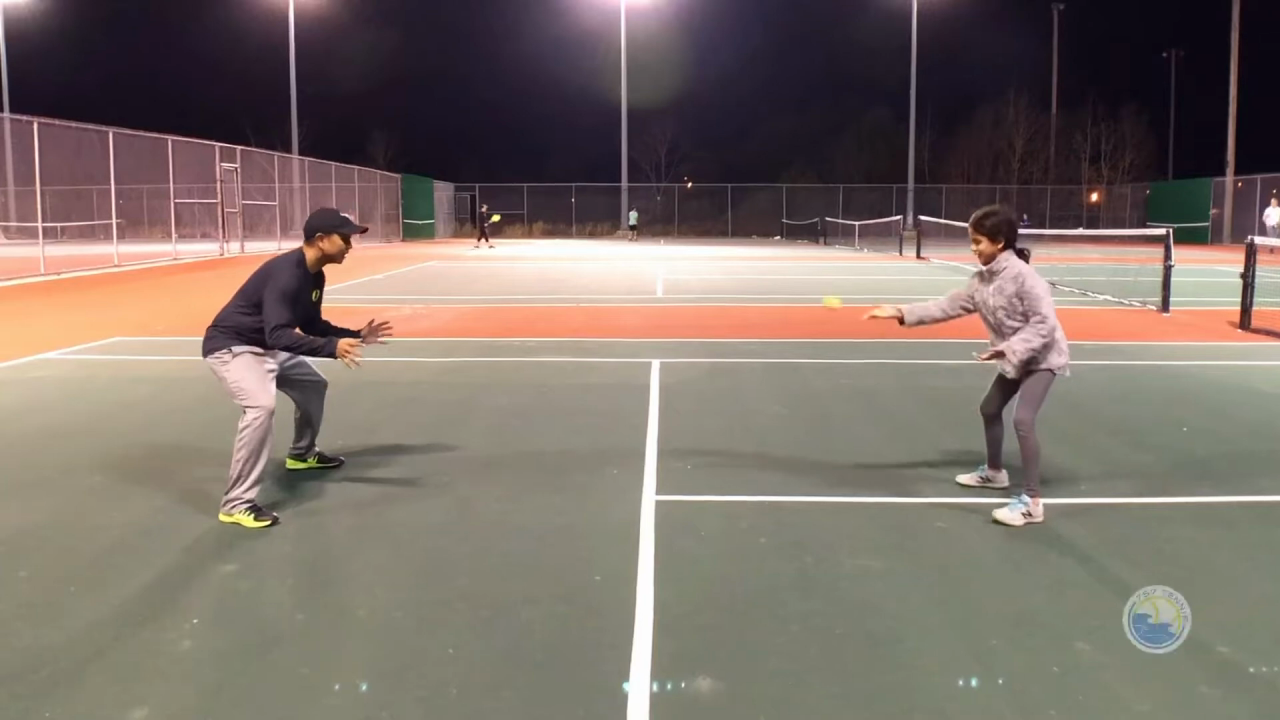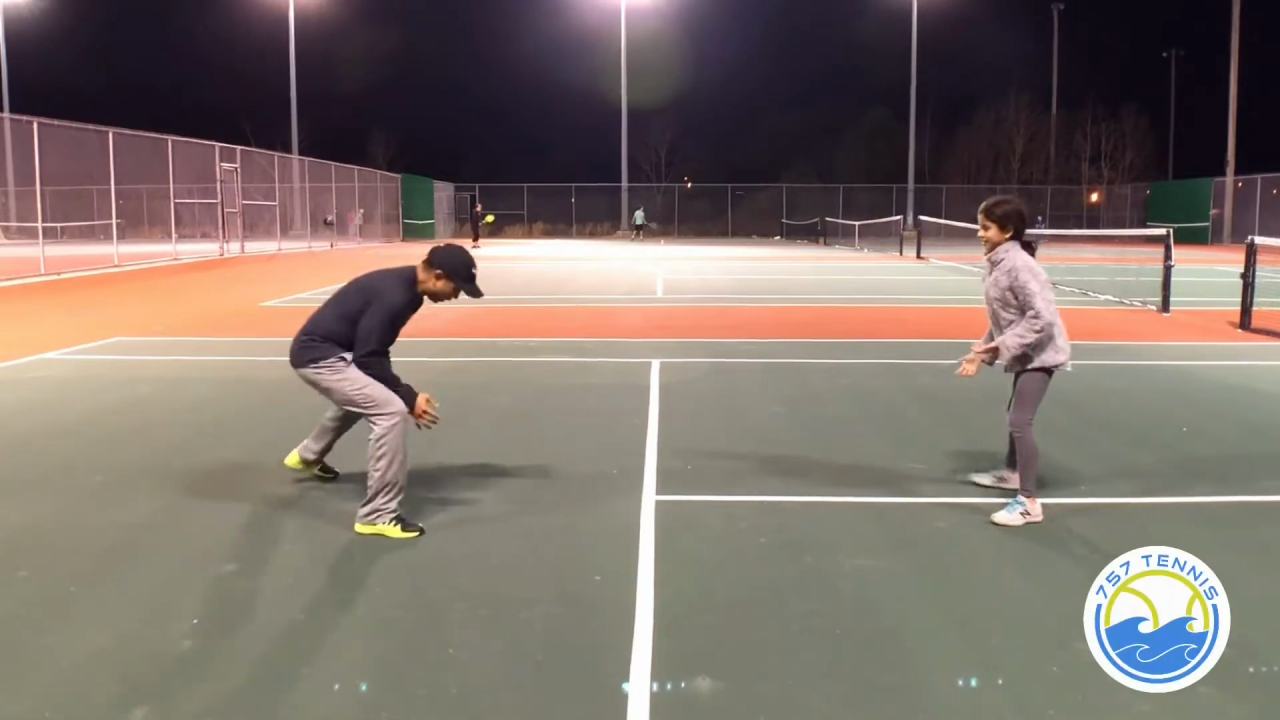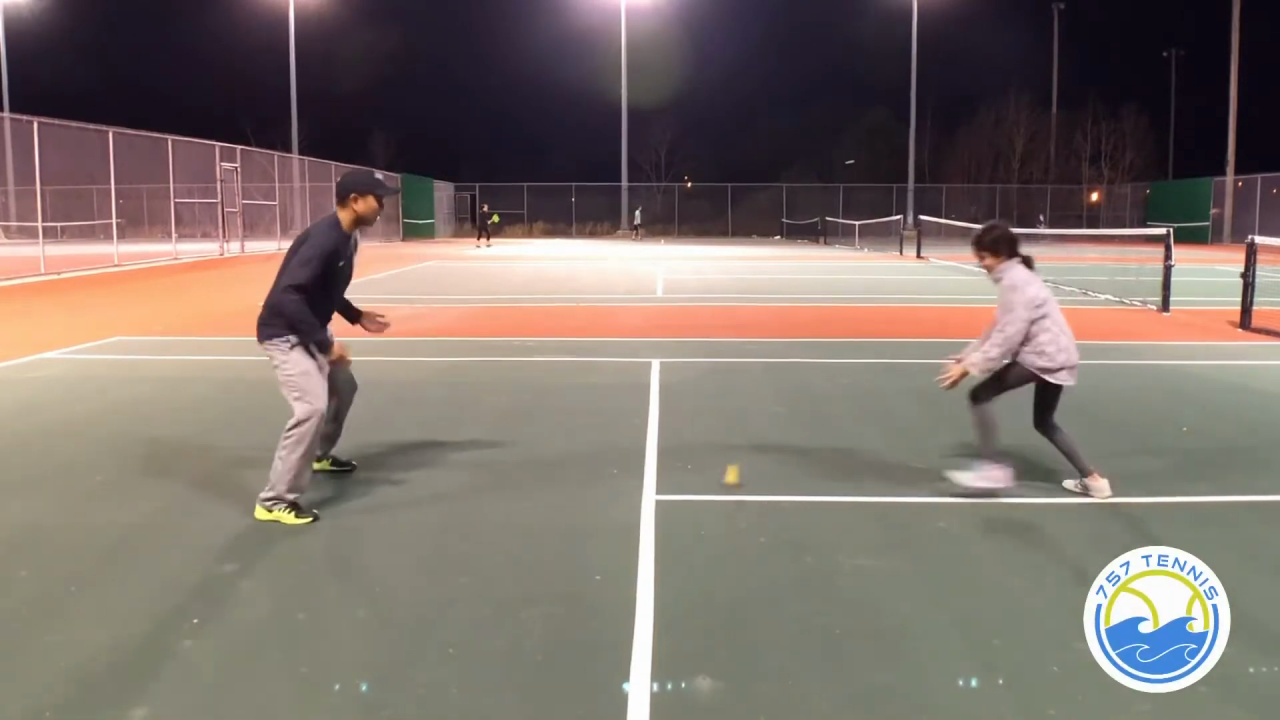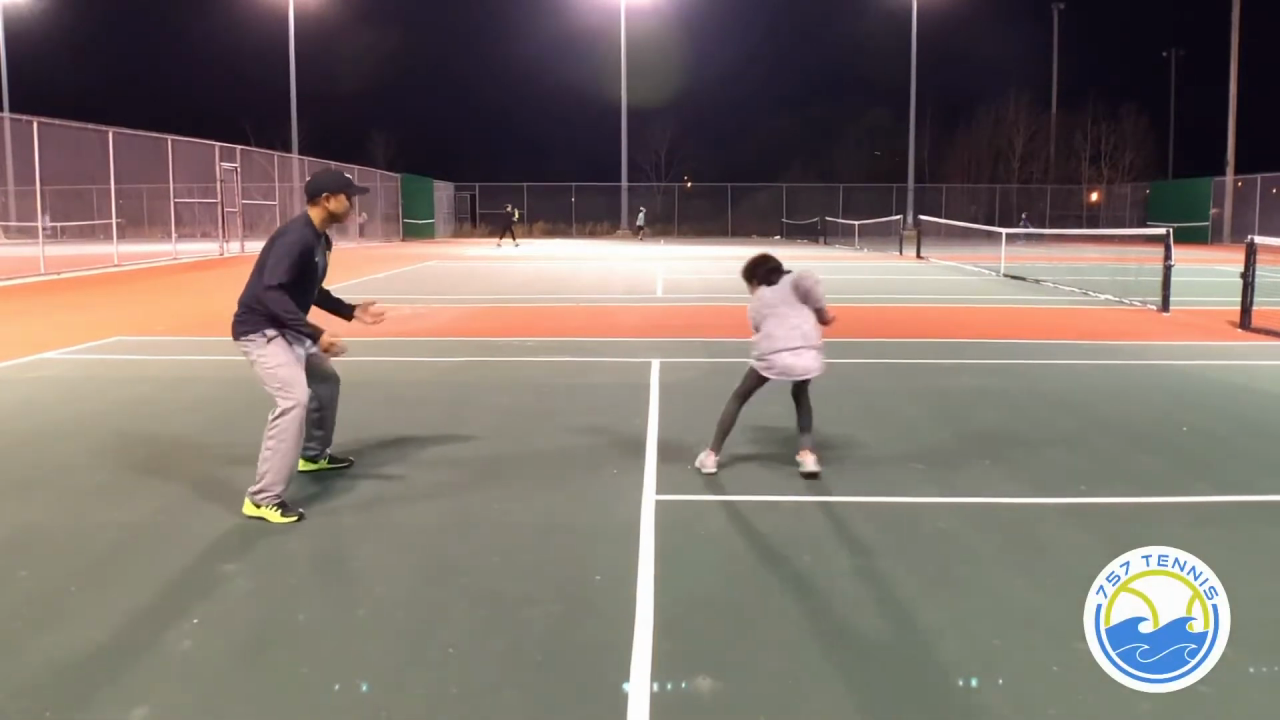
dt=1s
person 1, frame 1
left shoulder: (314, 276)
right shoulder: (286, 273)
left elbow: (310, 324)
right elbow: (278, 335)
left wrist: (356, 336)
right wrist: (332, 347)
left hip: (265, 345)
right hip: (230, 346)
left knee: (313, 385)
right knee: (262, 405)
left ankle: (302, 454)
right ankle: (237, 503)
person 1, frame 2
left shoulder: (408, 290)
right shoulder: (393, 296)
left elbow: (376, 351)
right elbow: (368, 358)
left wrist: (404, 395)
right wrist: (409, 397)
left hip: (322, 350)
right hip: (319, 356)
left knee: (360, 400)
right knee: (392, 412)
left ankle: (307, 456)
right ankle: (378, 515)
person 1, frame 3
left shoulder: (348, 239)
right shoulder: (325, 239)
right elbow: (288, 294)
left wrist: (358, 316)
right wrist: (326, 343)
left hip: (308, 330)
right hip: (285, 332)
left knee: (343, 387)
right knee: (312, 407)
left ankle: (320, 455)
right ankle: (275, 501)
person 1, frame 4
left shoulder: (321, 239)
right shoulder: (297, 237)
right elbow: (271, 291)
left wrist: (350, 311)
right wrist: (315, 333)
left hip: (286, 329)
right hip: (261, 329)
left knee: (327, 382)
right knee: (294, 398)
left ankle: (314, 454)
right ankle: (263, 498)
person 2, frame 1
left shoulder: (1023, 276)
right shoulder: (983, 279)
left elbow: (1045, 323)
right elbow: (948, 306)
left wrist: (1010, 349)
right wrist: (901, 314)
left hip: (1043, 357)
right hip: (1015, 358)
left knee: (1023, 420)
right knee: (989, 408)
left ankle: (1031, 502)
right ankle: (995, 471)
person 2, frame 2
left shoulder: (1020, 266)
right shoulder: (995, 266)
left elbow: (1042, 317)
left wrist: (1003, 345)
right wrist: (982, 352)
left hip: (1040, 353)
right hip: (1023, 354)
left knee: (1019, 422)
right knee: (1015, 417)
left ankle: (1029, 502)
right ankle: (1012, 472)
person 2, frame 3
left shoulder: (1014, 283)
right shoulder: (1018, 277)
left elbow: (1008, 336)
right elbow: (999, 330)
left wrist: (972, 366)
right wrist: (967, 356)
left hip: (1041, 356)
right hip: (1059, 356)
left knee: (978, 397)
right knee: (1044, 422)
left ankle: (991, 467)
right ankle: (1092, 479)
person 2, frame 4
left shoulder: (756, 306)
right shoulder: (793, 283)
left elbow: (766, 338)
right elbow: (808, 280)
right wrist: (820, 311)
left hip: (773, 358)
right hip: (806, 356)
left knee: (738, 398)
right knee: (800, 395)
left ankle: (712, 455)
right ankle: (806, 454)
